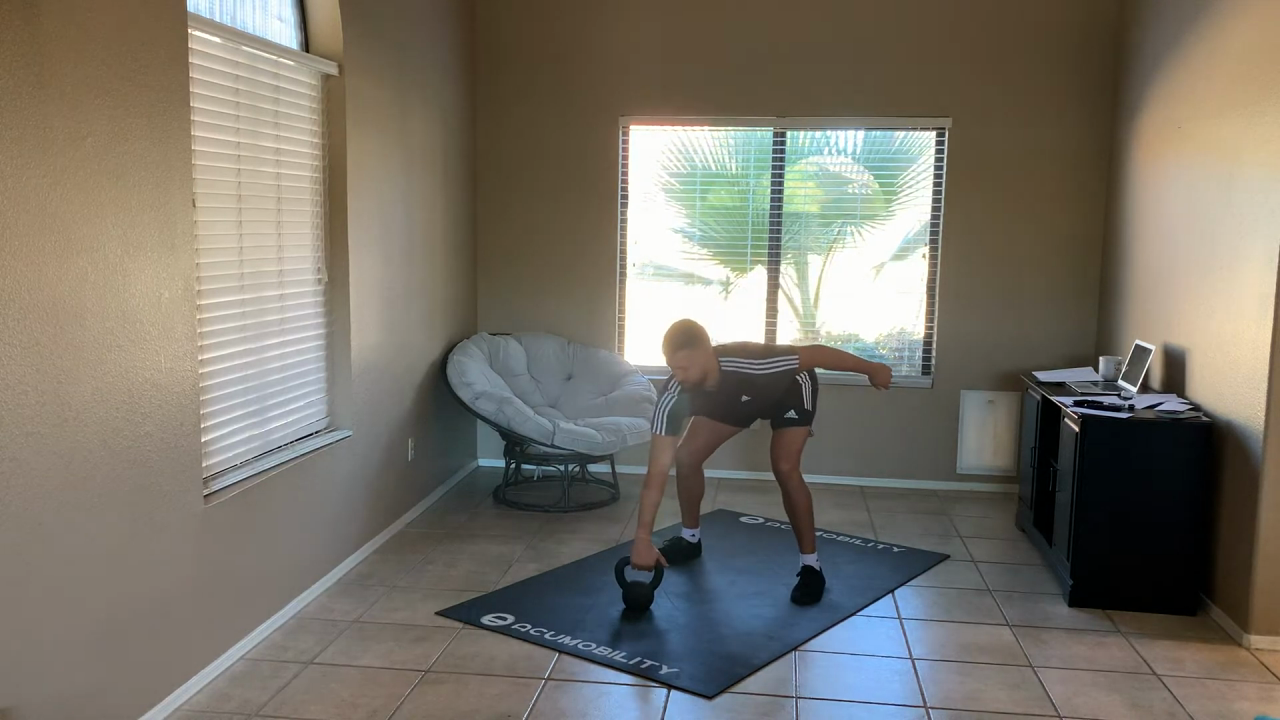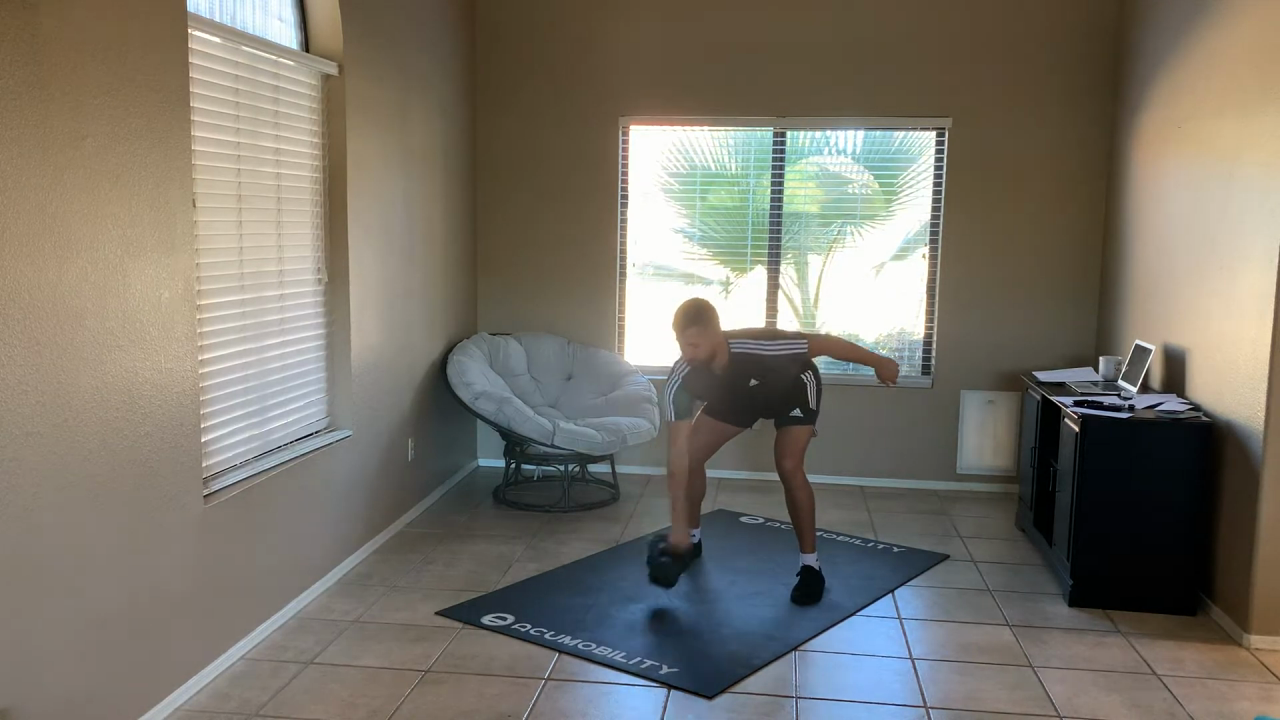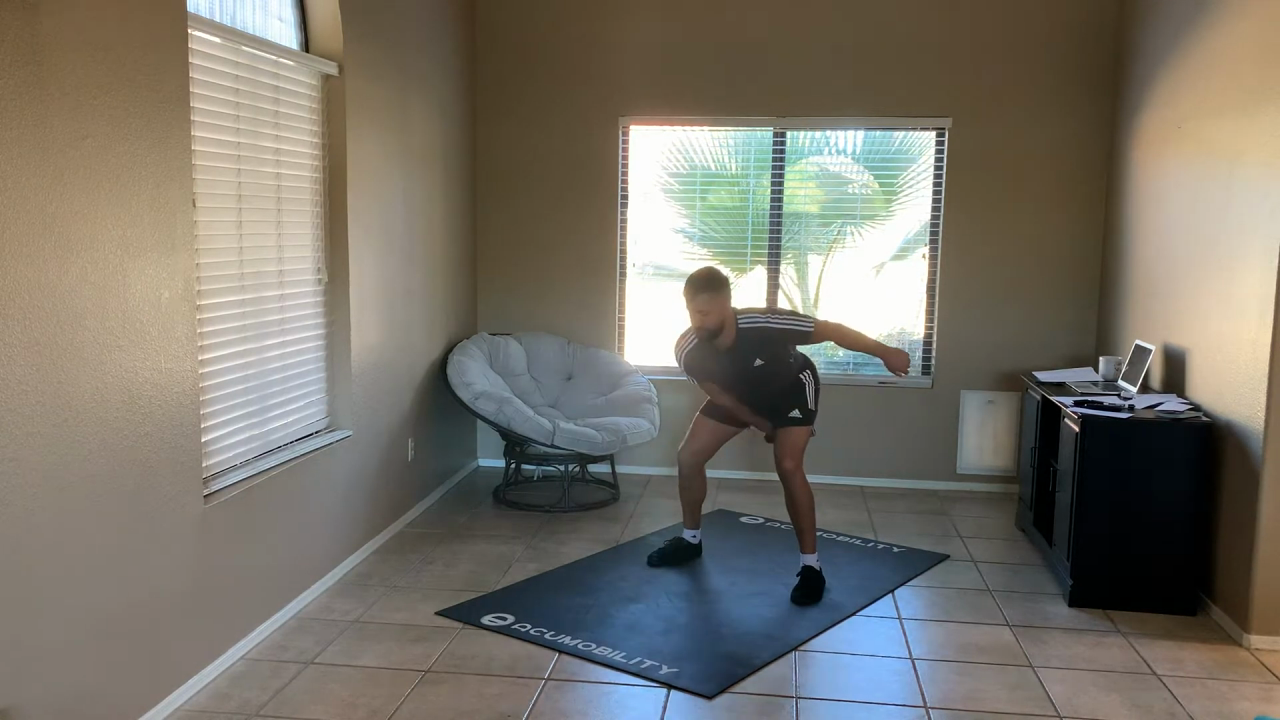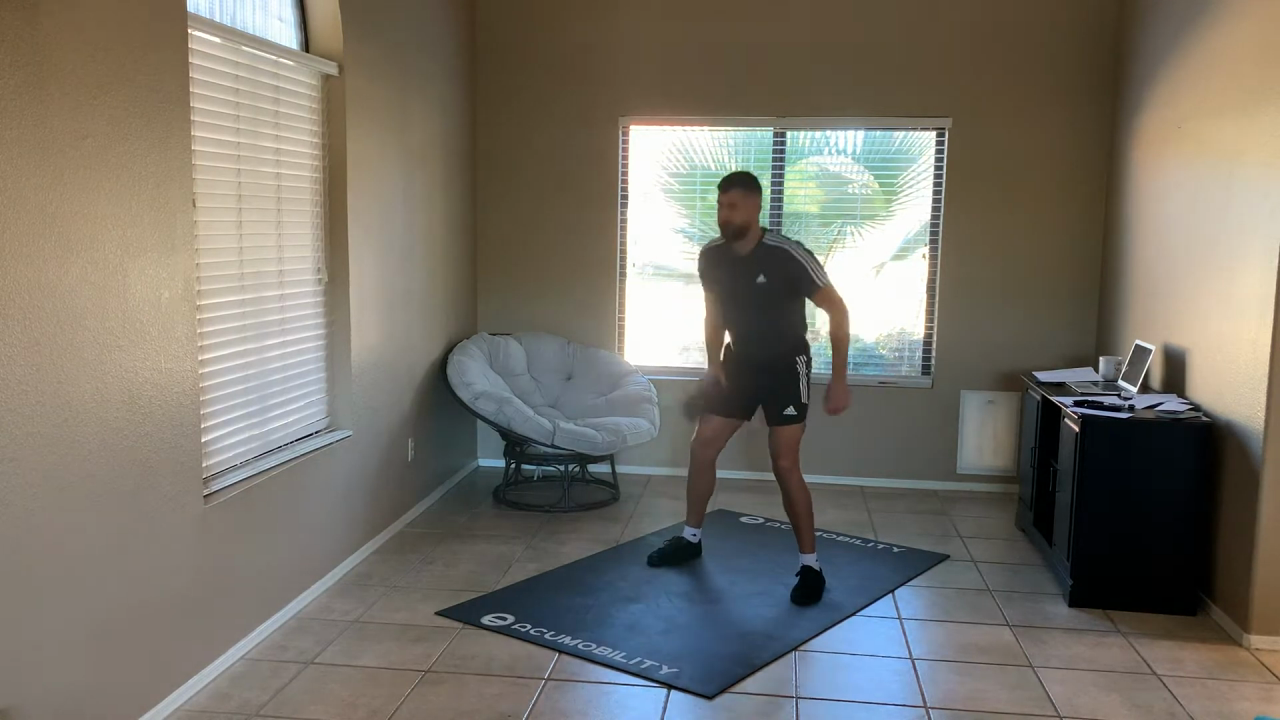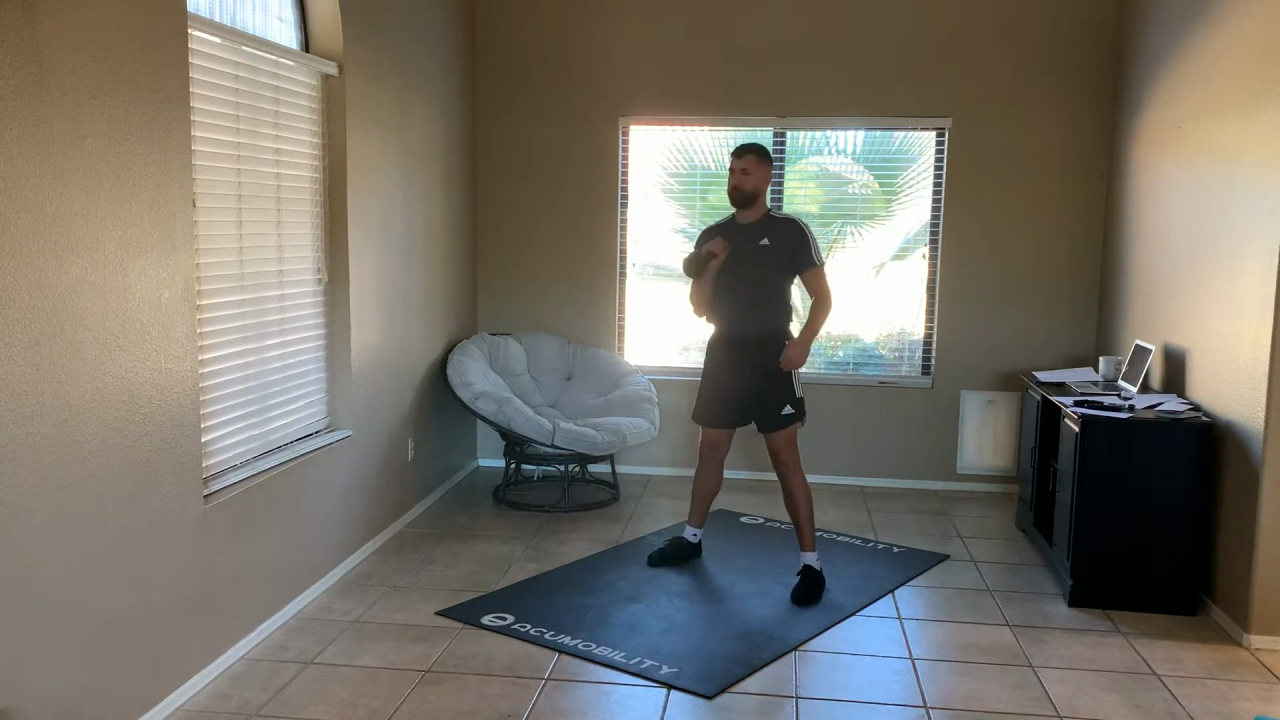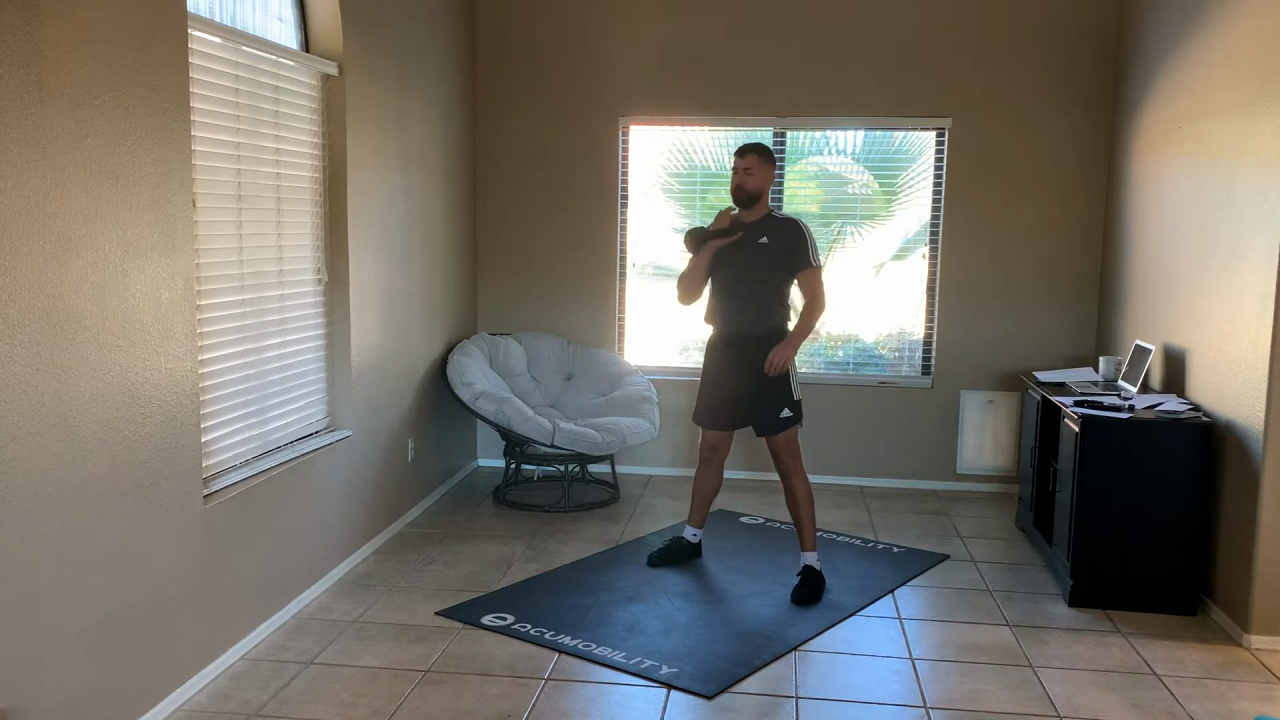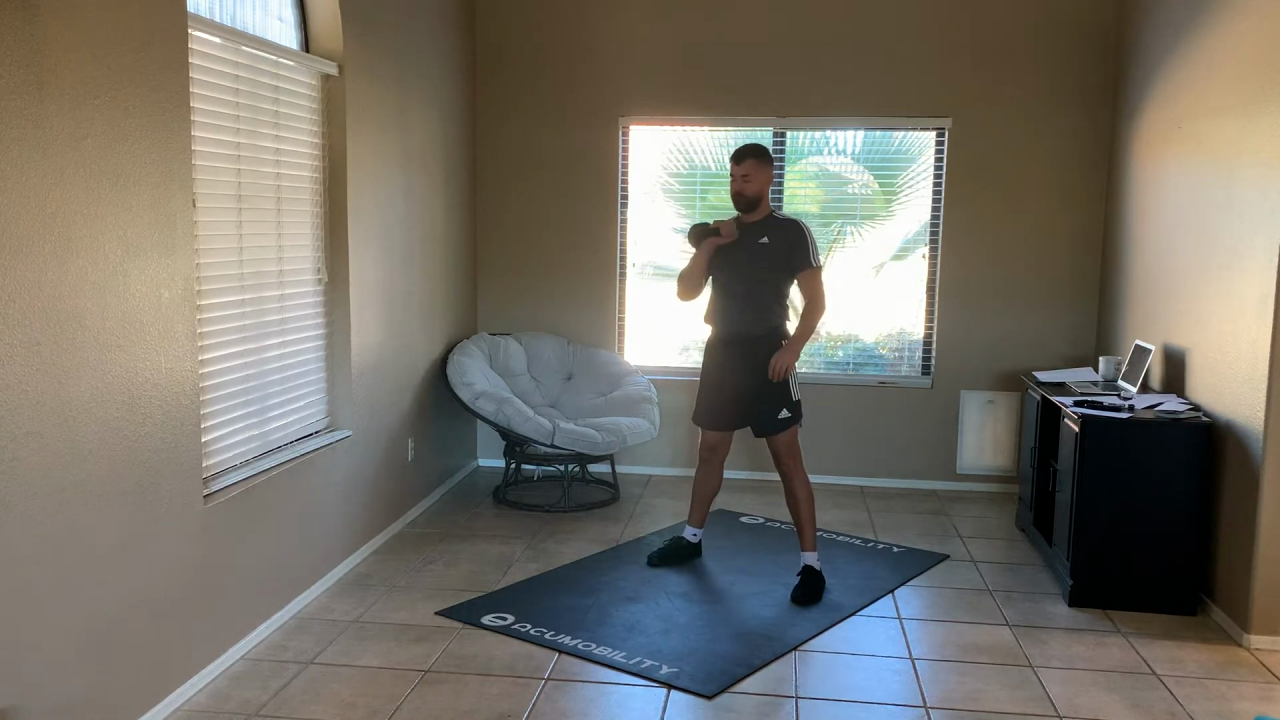
dt=0.4s
person 1, frame 1
left shoulder: (750, 364)
right shoulder: (674, 397)
left elbow: (814, 354)
right elbow: (658, 469)
left wrist: (871, 369)
right wrist: (642, 538)
left hip: (789, 389)
left knee: (784, 468)
right knee: (685, 457)
left ankle: (811, 567)
right ankle: (690, 539)
person 1, frame 2
left shoulder: (759, 347)
right shoulder: (682, 378)
left elbow: (825, 343)
right elbow: (678, 452)
left wrist: (878, 363)
right wrist: (678, 524)
left hip: (793, 389)
right hip: (738, 397)
left knee: (789, 467)
right knee: (690, 456)
left ankle: (810, 567)
right ankle: (692, 540)
person 1, frame 3
left shoulder: (767, 326)
right shoulder: (689, 350)
left elbow: (833, 331)
right elbow: (720, 396)
left wrist: (886, 353)
right wrist: (762, 426)
left hip: (792, 387)
right hip: (739, 395)
left knee: (788, 465)
right knee: (689, 456)
left ankle: (811, 567)
right ankle: (690, 539)
person 1, frame 4
left shoulder: (788, 256)
right shoulder: (711, 257)
left elbow: (837, 311)
right elbow: (714, 313)
left wrist: (839, 377)
right wrist: (714, 364)
left hip: (786, 362)
right hip: (740, 360)
left knee: (785, 463)
right knee: (701, 447)
left ankle: (810, 565)
right ankle: (691, 537)
person 1, frame 5
left shoulder: (790, 231)
right shoulder: (712, 236)
left elbow: (822, 296)
right elbow: (701, 307)
left wrist: (804, 341)
right wrist: (710, 268)
left hip: (771, 353)
right hip: (723, 351)
left knee: (785, 458)
right knee: (710, 449)
left ankle: (810, 563)
right ankle: (691, 537)
person 1, frame 6
left shoulder: (790, 231)
right shoulder: (719, 232)
left elbow: (815, 298)
right elbow: (686, 295)
left wrist: (790, 343)
right wrist: (710, 246)
left hip: (767, 354)
right hip: (722, 351)
left knee: (787, 459)
right knee: (711, 450)
left ankle: (810, 564)
right ankle: (691, 537)
person 1, frame 7
left shoulder: (791, 232)
right shoulder: (719, 232)
left elbow: (816, 300)
right elbow: (685, 291)
left wrist: (792, 349)
right wrist: (707, 246)
left hip: (768, 354)
right hip: (721, 351)
left knee: (787, 458)
right knee: (710, 450)
left ankle: (810, 564)
right ankle: (691, 537)
